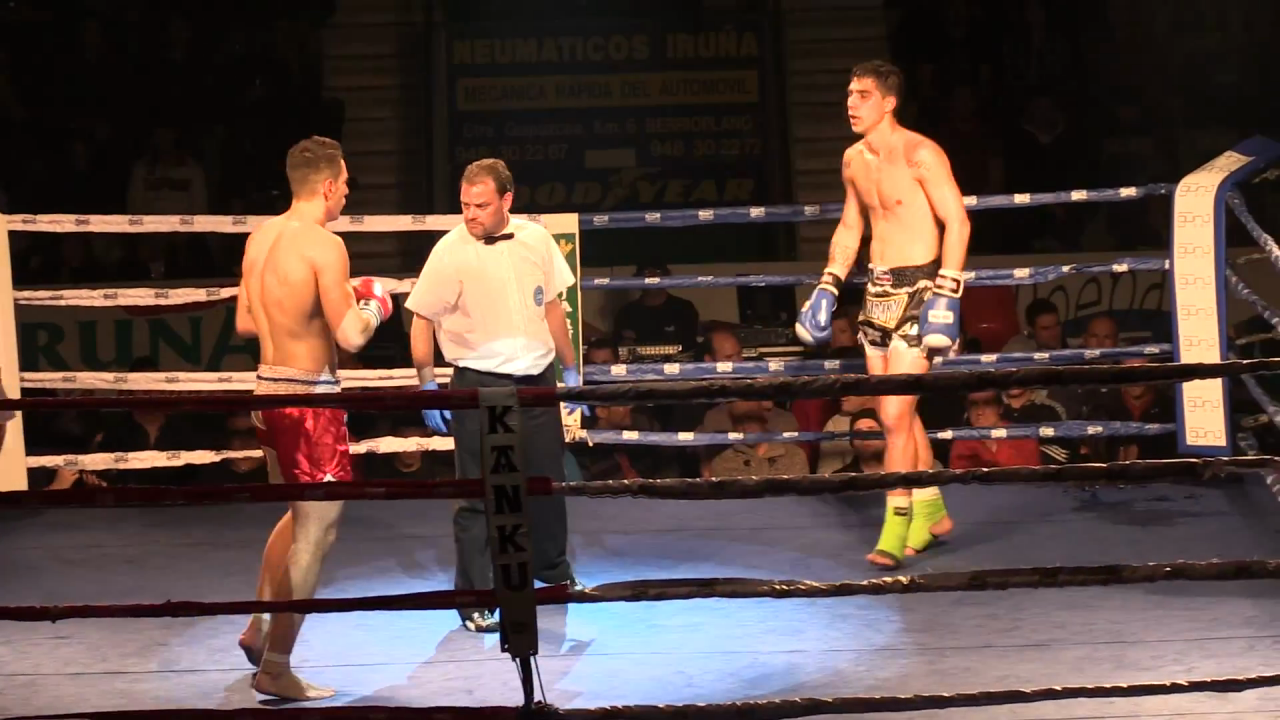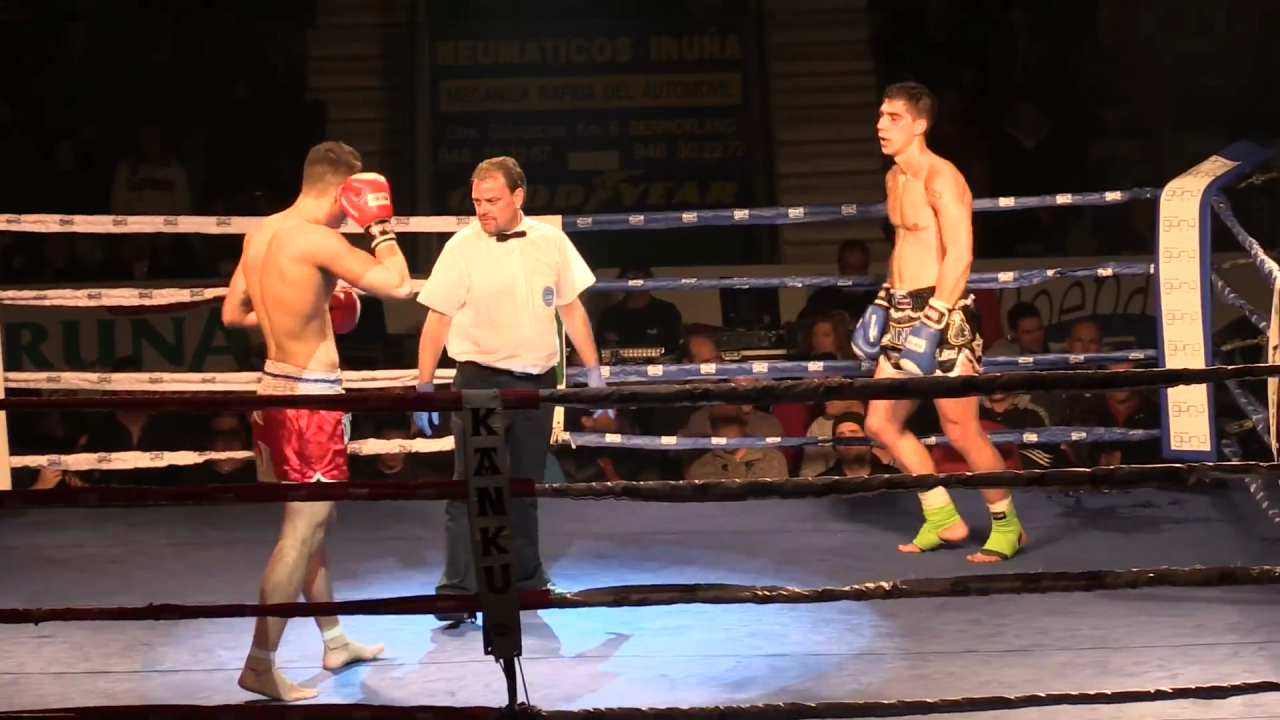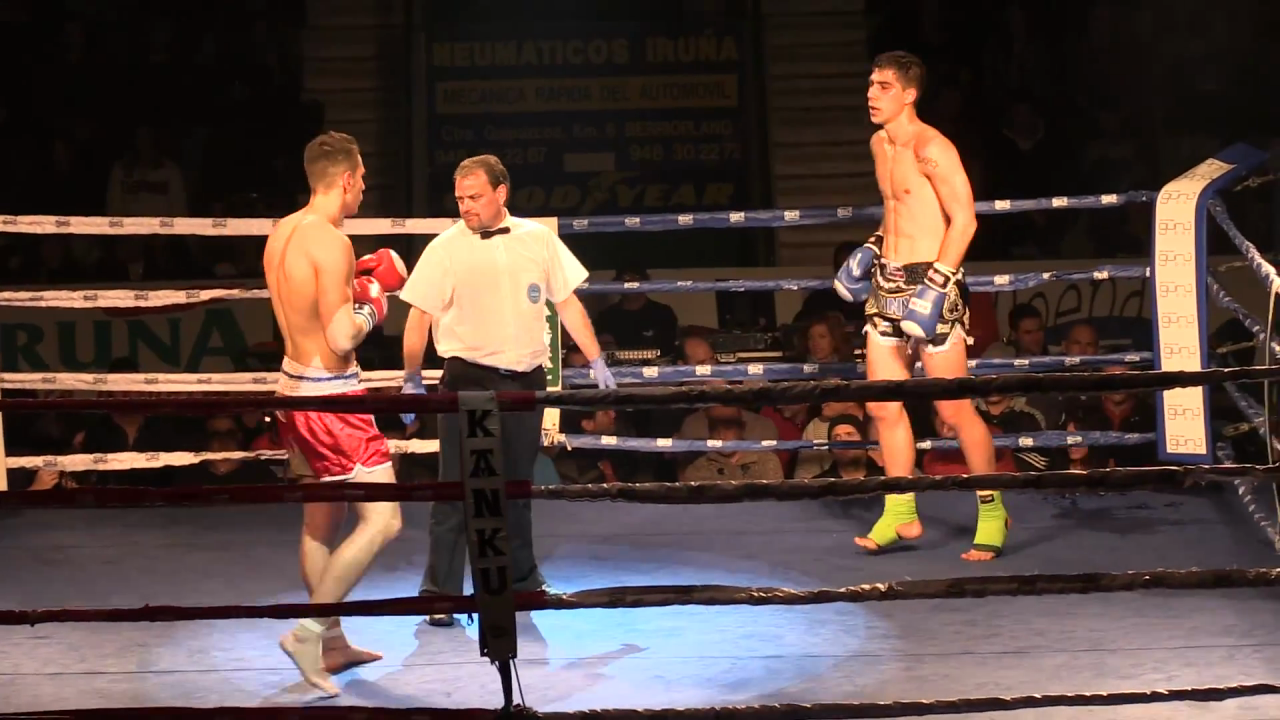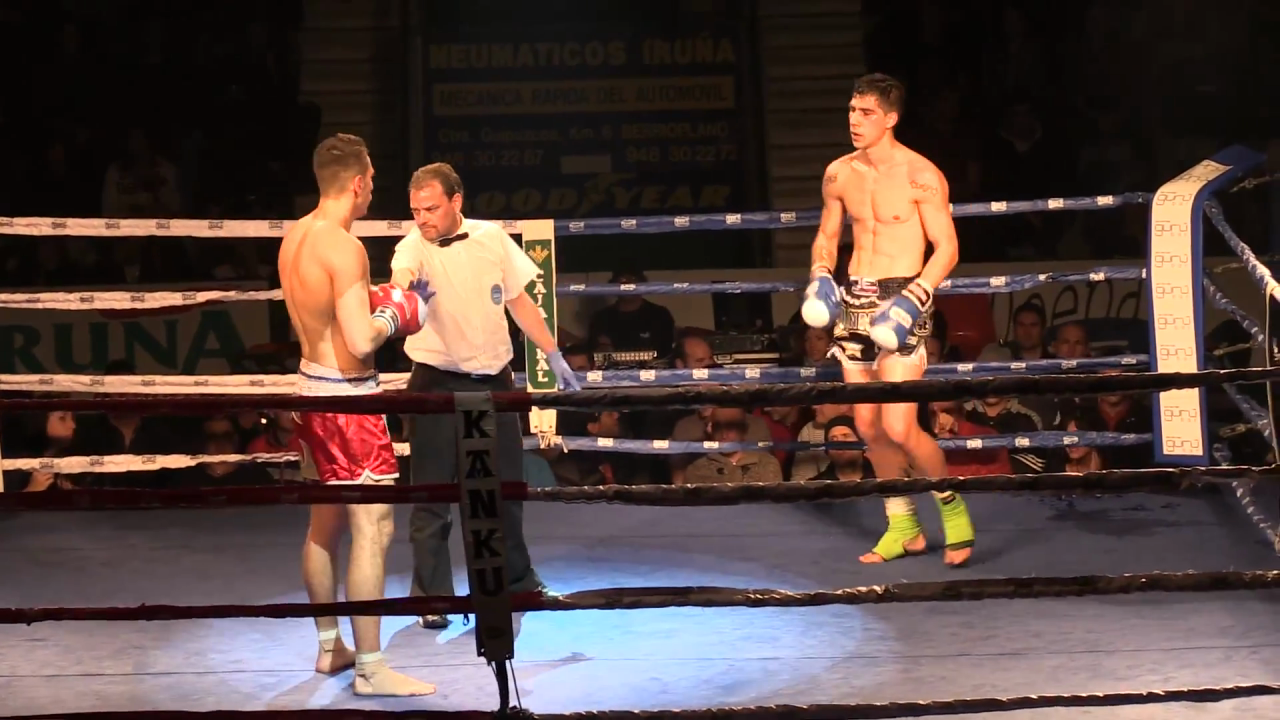
dt=0.3s
person 1, frame 1
left shoulder: (260, 238)
right shoulder: (322, 245)
left elbow: (246, 324)
right elbow: (352, 337)
right wrist: (370, 304)
left hip: (270, 392)
right hip: (309, 400)
left knee: (298, 517)
right knee: (315, 536)
left ankle: (259, 626)
right ankle: (275, 667)
person 1, frame 2
left shoulder: (261, 233)
right shoulder: (315, 240)
left elbow: (233, 313)
right elbow: (396, 285)
right wrist: (380, 226)
left hip: (276, 390)
right hip: (311, 399)
left knee: (310, 524)
right knee: (300, 537)
left ankle: (335, 642)
right ankle: (259, 664)
person 1, frame 3
left shoulder: (282, 233)
right shoulder: (331, 242)
right elbow: (341, 339)
left wrist: (356, 285)
right wrist: (373, 306)
left hip: (294, 389)
right hip: (329, 399)
left knee: (321, 520)
right knee: (384, 519)
left ankle: (332, 638)
right ankle: (308, 633)
person 1, frame 4
left shoulder: (296, 236)
right shoulder: (343, 246)
right elbow: (359, 342)
left wrist: (368, 303)
right wrist: (394, 313)
left hip: (312, 390)
right hip: (346, 399)
left knee: (325, 524)
right knee: (372, 532)
left ankle: (330, 646)
right ankle: (370, 668)
person 2, frame 1
left shoulder: (919, 153)
right shoulder: (853, 158)
left elbow: (957, 223)
left wrist: (946, 295)
right wrist: (828, 285)
left hip: (917, 292)
right hip: (878, 291)
left knee: (894, 412)
right knee: (891, 413)
left ankle: (903, 525)
right ankle: (931, 515)
person 2, frame 2
left shoulder: (941, 178)
right shoulder: (896, 175)
left elbow: (959, 255)
left wrist: (932, 324)
right wrist: (881, 304)
left hip: (941, 317)
right hip: (904, 315)
left knee: (961, 433)
right knee: (881, 425)
left ankle: (1006, 526)
right ankle: (943, 517)
person 2, frame 3
left shoulder: (931, 147)
right shoulder: (879, 145)
left elbow: (964, 219)
left wrist: (937, 283)
left hip: (929, 288)
right hip: (886, 288)
left knee: (953, 411)
right knee: (882, 404)
left ankle: (993, 513)
right ankle: (900, 512)
person 2, frame 4
left shoulder: (921, 175)
right shoulder: (839, 173)
left elbow: (947, 249)
right elbow: (827, 235)
left wrist: (912, 300)
right wrist: (821, 280)
left hip: (898, 305)
right hip: (855, 304)
left knee: (898, 428)
right knee: (869, 426)
left ankle: (953, 509)
right ankle: (904, 528)
person 3, frame 1
left shoulder: (537, 239)
right shoulder: (450, 252)
right elbow: (423, 322)
left wrist: (570, 367)
right wrist: (427, 384)
left hip: (536, 380)
right hip: (479, 385)
left knee: (546, 480)
right knee: (477, 494)
left ankle: (553, 570)
right ankle: (474, 597)
person 3, frame 2
left shoulder: (552, 241)
right shoulder: (462, 247)
left elbow: (571, 308)
right elbow: (438, 319)
left wrist: (593, 370)
right wrist: (424, 386)
left hip: (537, 382)
right hip: (482, 380)
left knee: (525, 485)
left ankle: (526, 577)
right ankle: (457, 589)
person 3, frame 3
left shoulder: (538, 238)
right shoulder: (445, 247)
left elbow: (567, 304)
right elbow: (420, 314)
left wrist: (597, 362)
right wrist: (411, 375)
left hip: (525, 379)
right hip: (467, 379)
left knee: (517, 485)
right knee: (456, 489)
left ankle: (522, 579)
right ankle: (441, 591)
person 3, frame 4
left shoulder: (493, 238)
right shoulder: (412, 251)
left elbow: (519, 301)
right elbow: (401, 293)
left wrist: (554, 356)
left hip: (495, 381)
right hip: (437, 384)
left knee: (505, 485)
left ankle: (516, 580)
right ankle: (431, 594)
